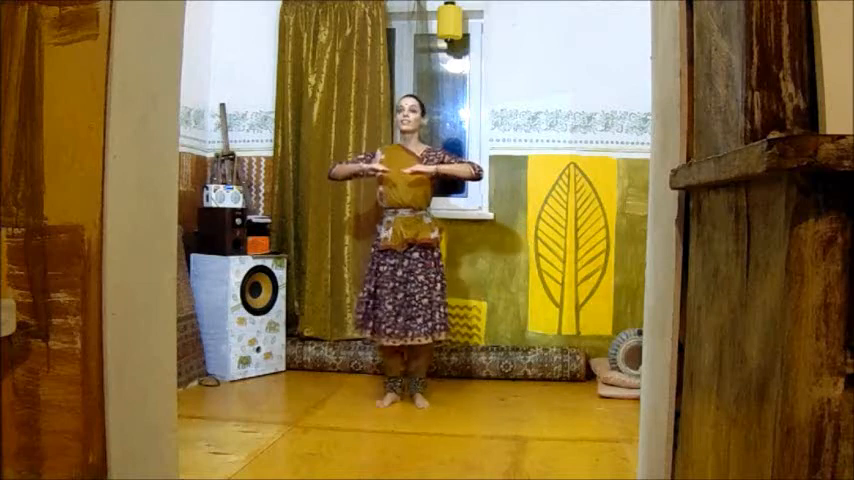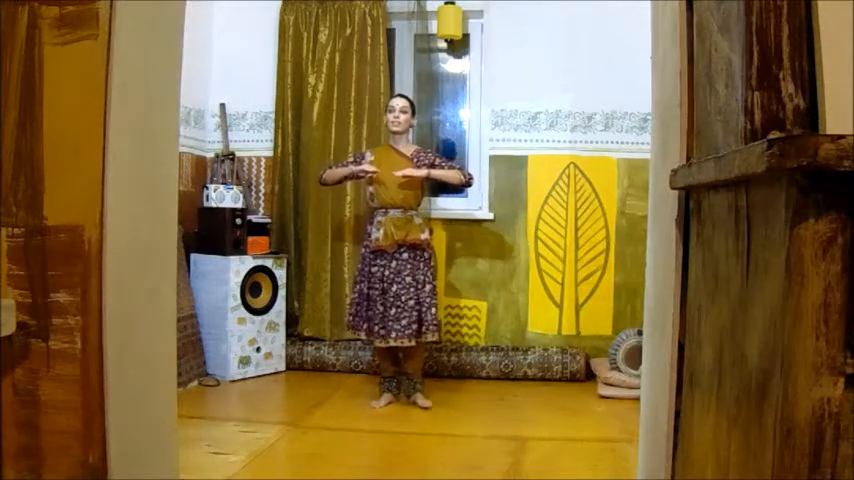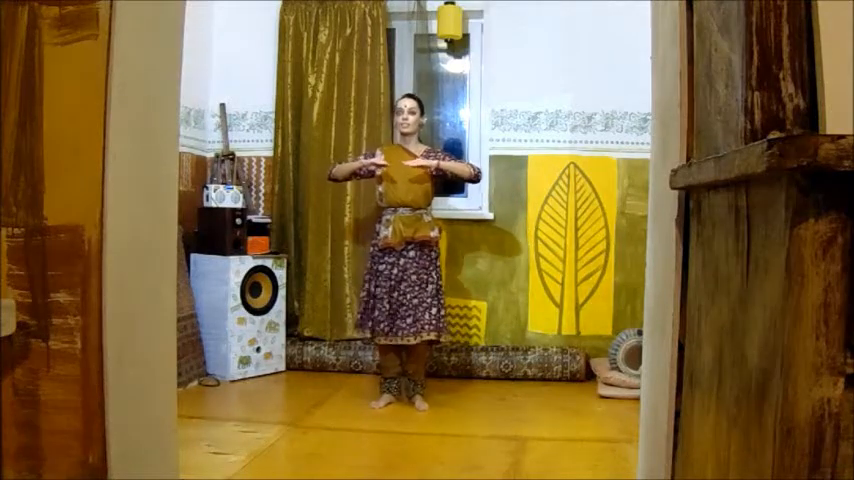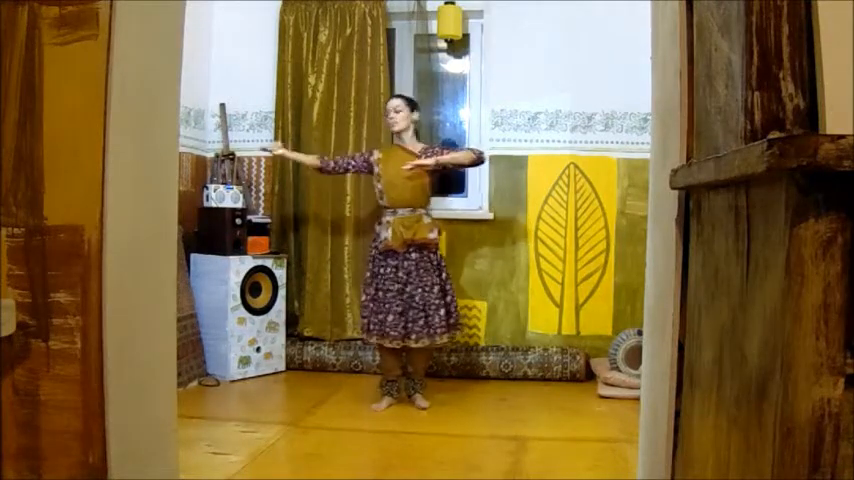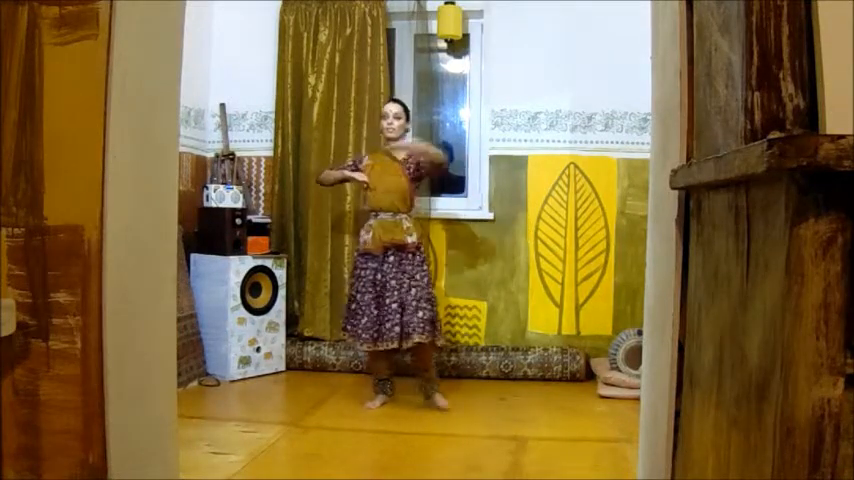
dt=1s
person 1, frame 1
left shoulder: (434, 155)
right shoulder: (381, 155)
left elbow: (476, 171)
right elbow: (334, 172)
left wrist: (433, 169)
right wrist: (364, 167)
left hip: (421, 238)
right hip: (388, 236)
left knee: (422, 313)
right knee: (386, 312)
left ankle: (417, 386)
right ankle: (392, 386)
person 1, frame 2
left shoulder: (424, 157)
right shoulder: (370, 157)
left elbow: (465, 178)
right elbow: (325, 178)
left wrist: (424, 173)
right wrist: (354, 170)
left hip: (412, 241)
right hip: (379, 239)
left knee: (413, 314)
right knee: (379, 315)
left ankle: (414, 386)
right ankle: (388, 386)
person 1, frame 3
left shoulder: (433, 156)
right shoulder: (380, 155)
left elbow: (475, 174)
right elbow: (334, 174)
left wrist: (434, 164)
right wrist: (363, 163)
left hip: (421, 240)
right hip: (387, 238)
left knee: (420, 315)
right knee: (383, 314)
left ankle: (415, 387)
right ankle: (389, 387)
person 1, frame 4
left shoulder: (431, 152)
right shoulder: (376, 157)
left elbow: (477, 156)
right elbow: (330, 165)
left wrist: (436, 161)
right wrist: (287, 153)
left hip: (421, 239)
right hip: (388, 239)
left knee: (423, 315)
right knee: (387, 316)
left ankle: (416, 387)
right ankle: (390, 388)
person 1, frame 5
left shoulder: (415, 160)
right shoulder: (366, 161)
left elbow: (440, 162)
right elbow: (322, 178)
left wrist: (418, 146)
right wrist: (348, 174)
left hip: (405, 243)
right hip: (372, 242)
left knee: (417, 316)
right knee: (372, 317)
left ankle: (430, 386)
right ankle: (382, 388)
